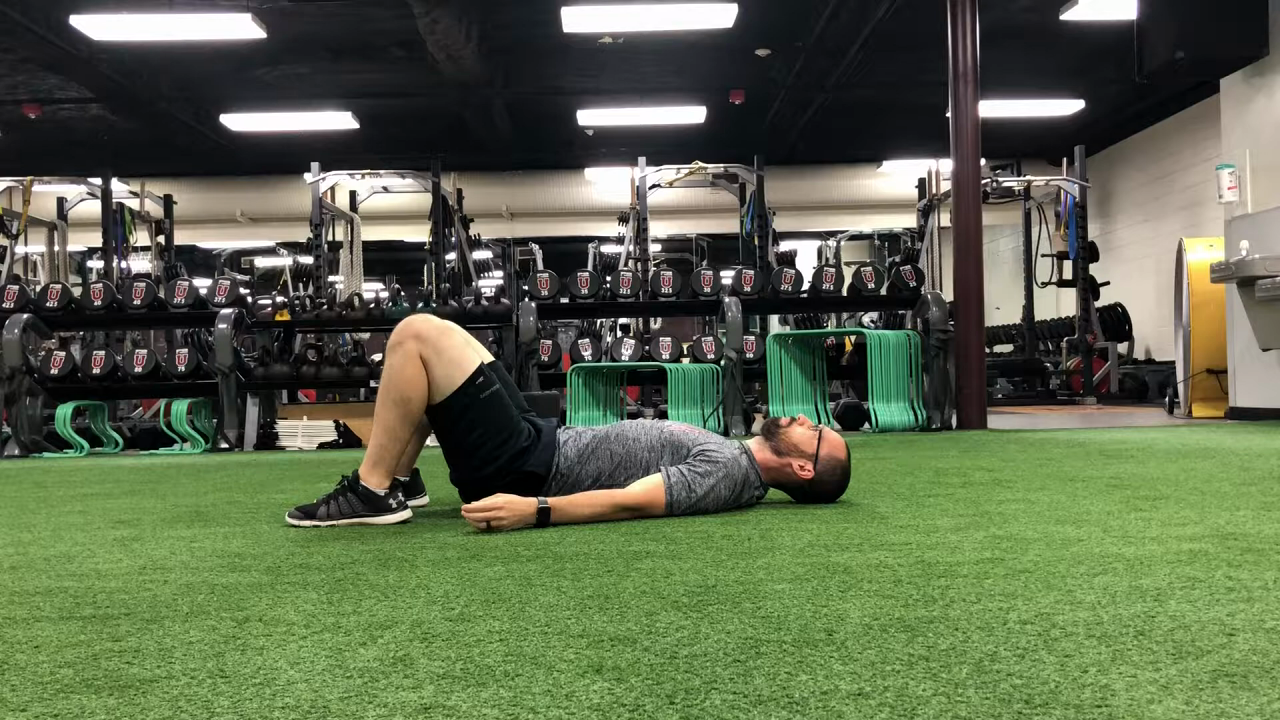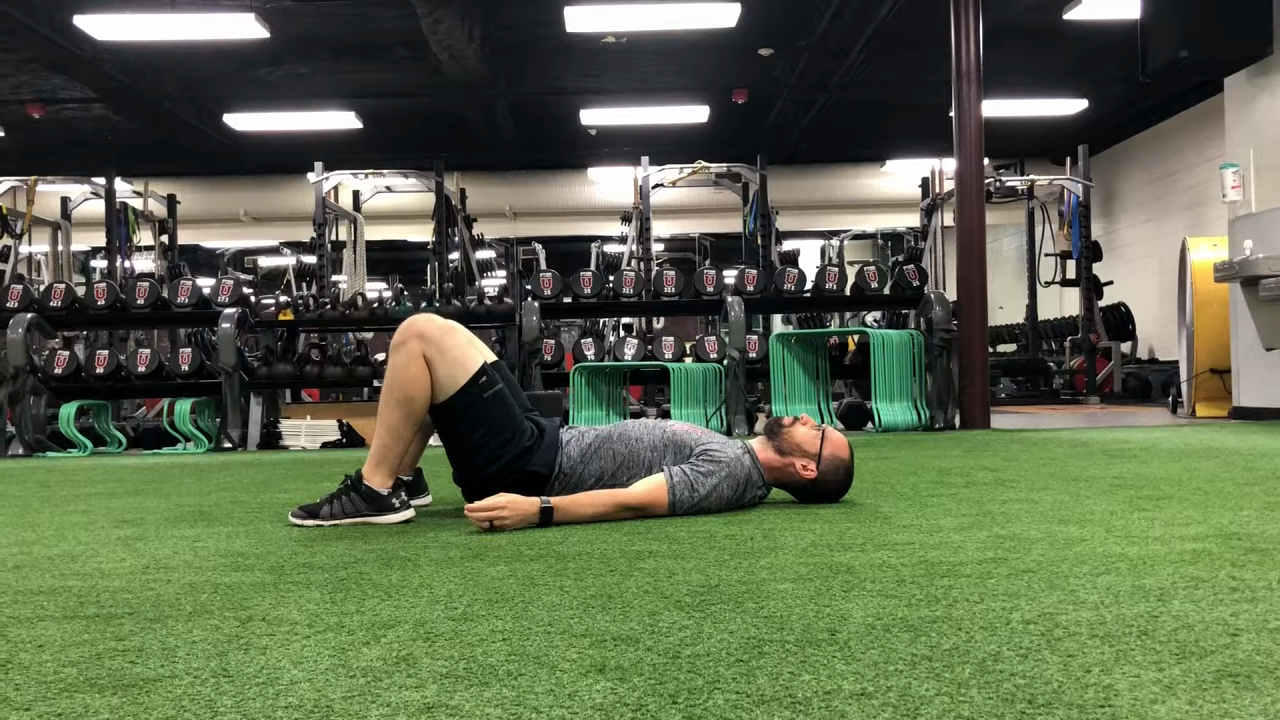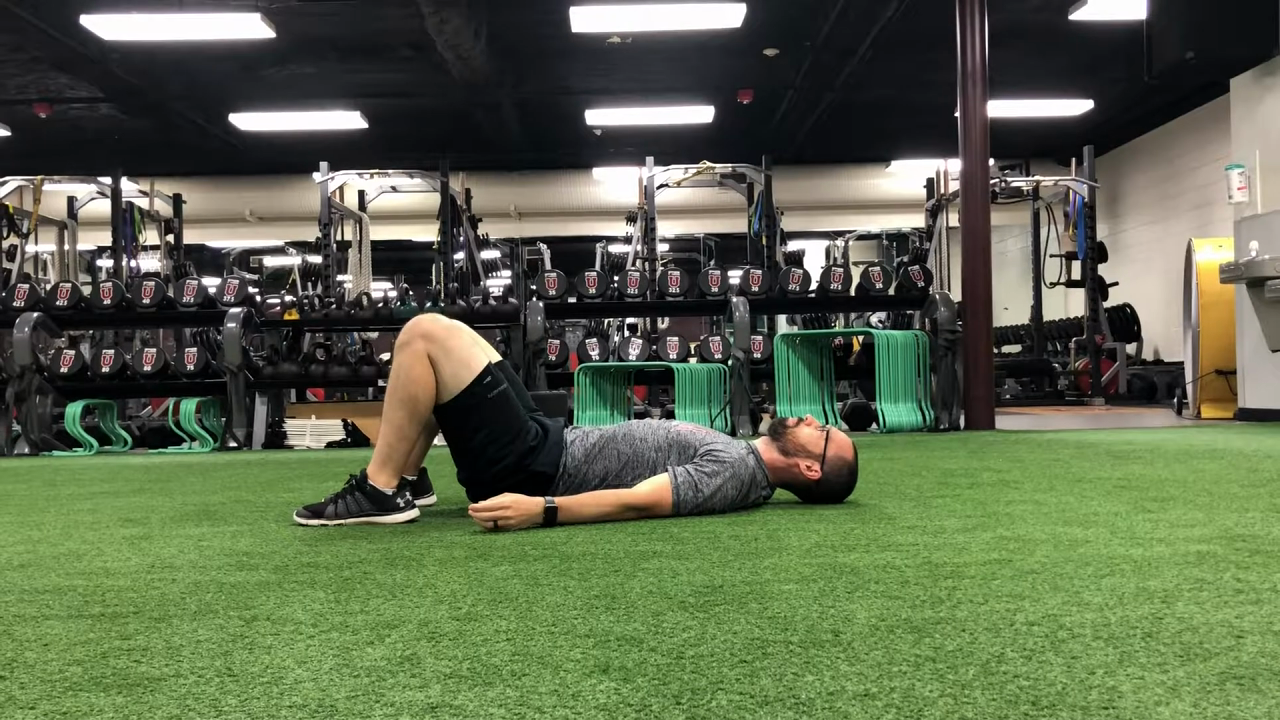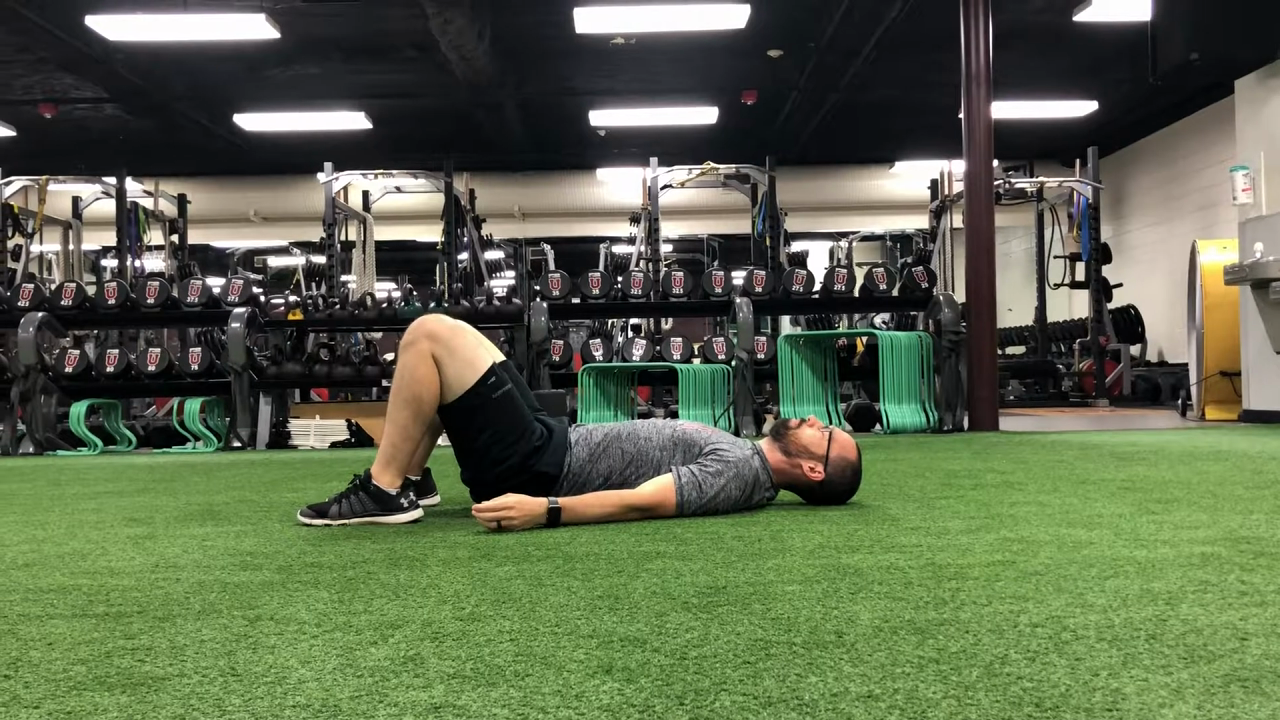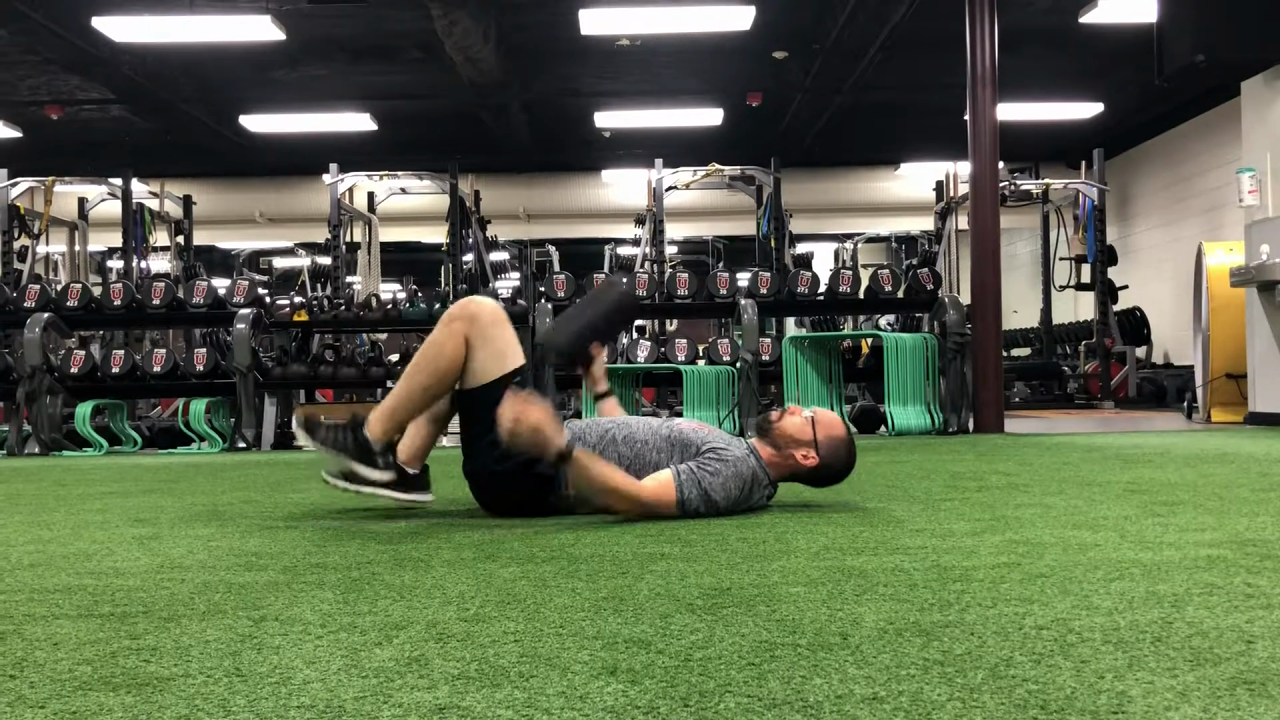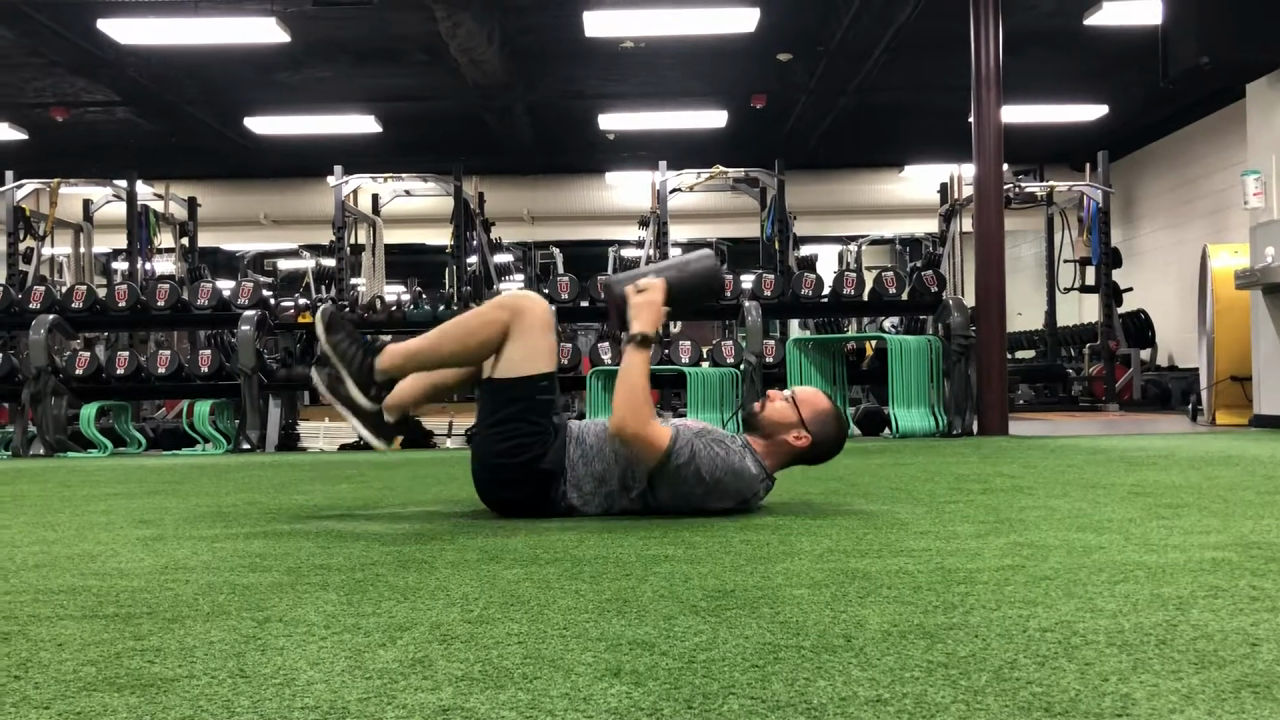
dt=0.3s
person 1, frame 1
left shoulder: (728, 472)
right shoulder: (727, 455)
left elbow: (629, 502)
left wrist: (533, 509)
left hip: (524, 468)
right hip: (544, 442)
left knee: (417, 334)
right knee: (434, 337)
left ankle: (372, 490)
right ankle: (398, 478)
person 1, frame 2
left shoulder: (731, 471)
right shoulder: (732, 455)
left elbow: (631, 501)
left wrist: (535, 509)
left hip: (525, 469)
right hip: (548, 441)
left knee: (419, 334)
right knee: (438, 337)
left ankle: (377, 490)
right ankle: (401, 477)
person 1, frame 3
left shoulder: (735, 471)
right shoulder: (734, 454)
left elbow: (635, 501)
left wrist: (540, 508)
left hip: (530, 467)
right hip: (552, 442)
left knee: (424, 334)
right knee: (442, 335)
left ankle: (381, 490)
right ankle: (406, 477)
person 1, frame 4
left shoulder: (739, 471)
right shoulder: (740, 455)
left elbow: (638, 503)
left wrist: (542, 509)
left hip: (533, 467)
right hip: (556, 440)
left knee: (428, 335)
right knee: (444, 338)
left ankle: (385, 490)
right ankle: (409, 477)
person 1, frame 5
left shoulder: (736, 474)
right shoulder: (735, 457)
left elbow: (632, 497)
left wrist: (557, 443)
right wrist: (599, 387)
left hip: (525, 475)
right hip: (543, 465)
left knee: (473, 314)
right knee: (470, 344)
left ankle: (372, 438)
right ankle: (403, 467)
person 1, frame 6
left shoulder: (731, 469)
right shoulder: (735, 457)
left elbow: (628, 426)
right elbow: (644, 424)
left wrist: (640, 332)
right wrist: (643, 335)
left hip: (527, 473)
right hip: (541, 467)
left knee: (524, 307)
right knee: (497, 336)
left ankle: (376, 370)
right ankle: (384, 410)
